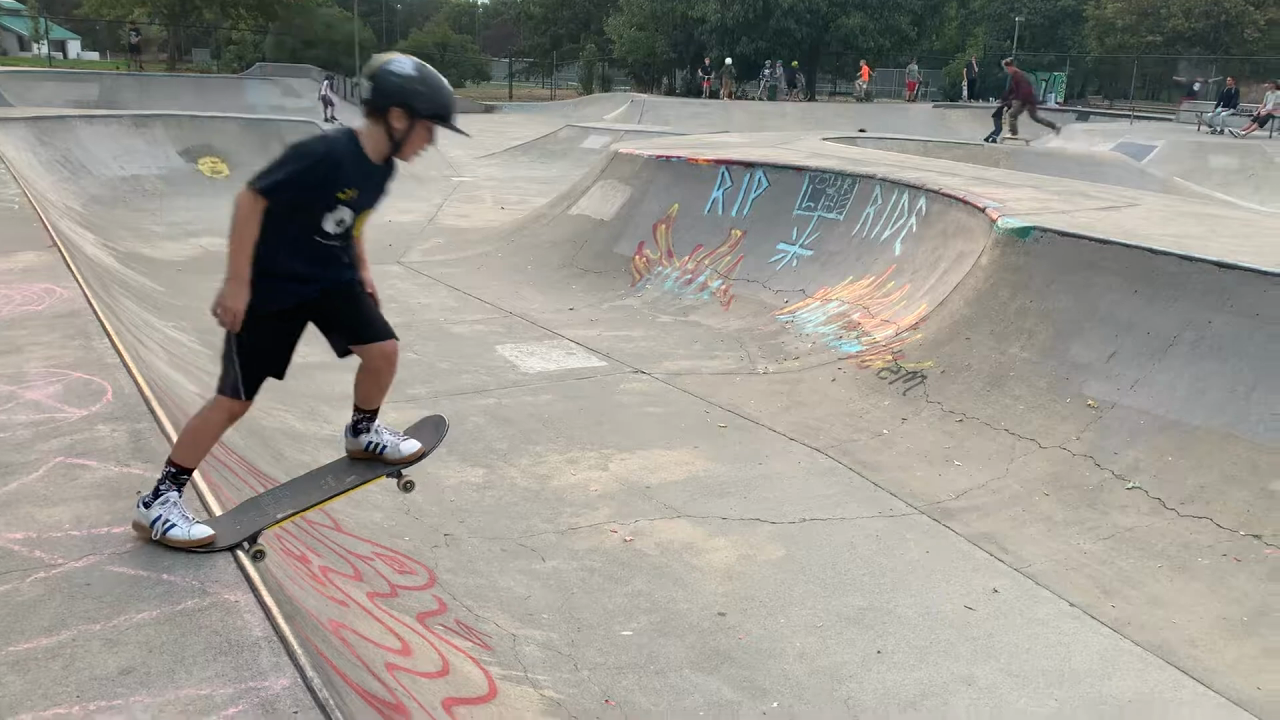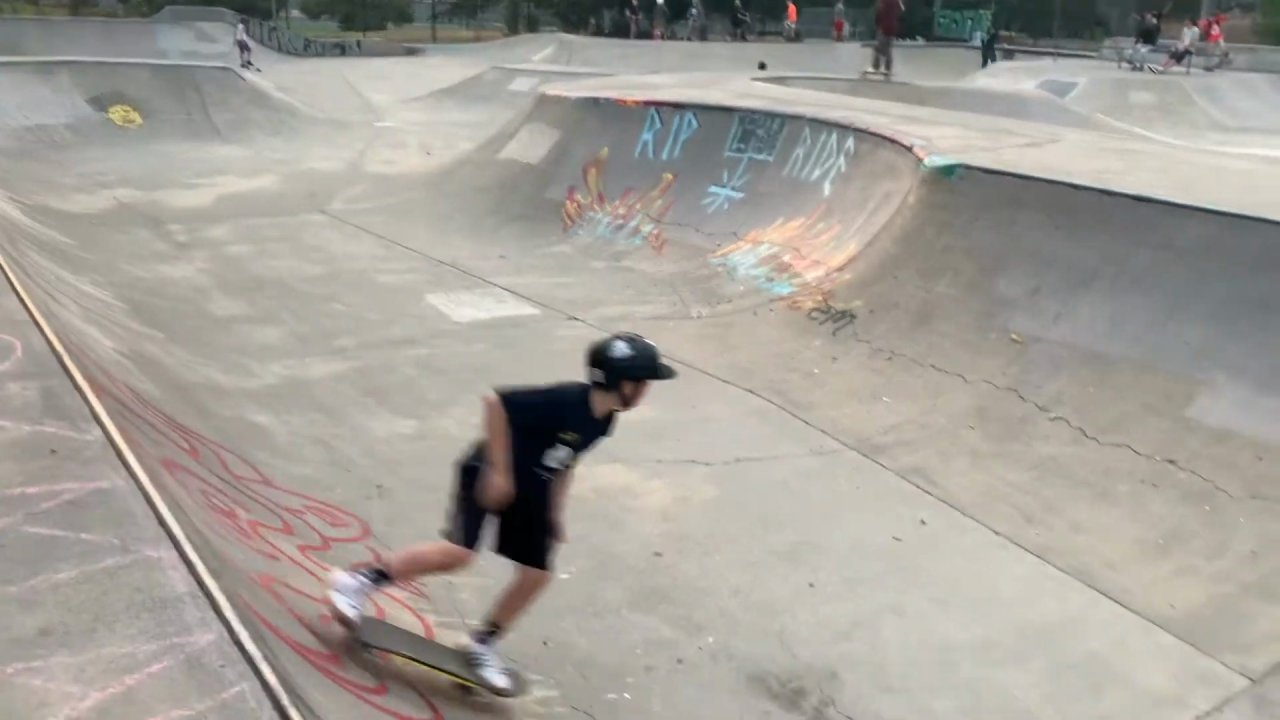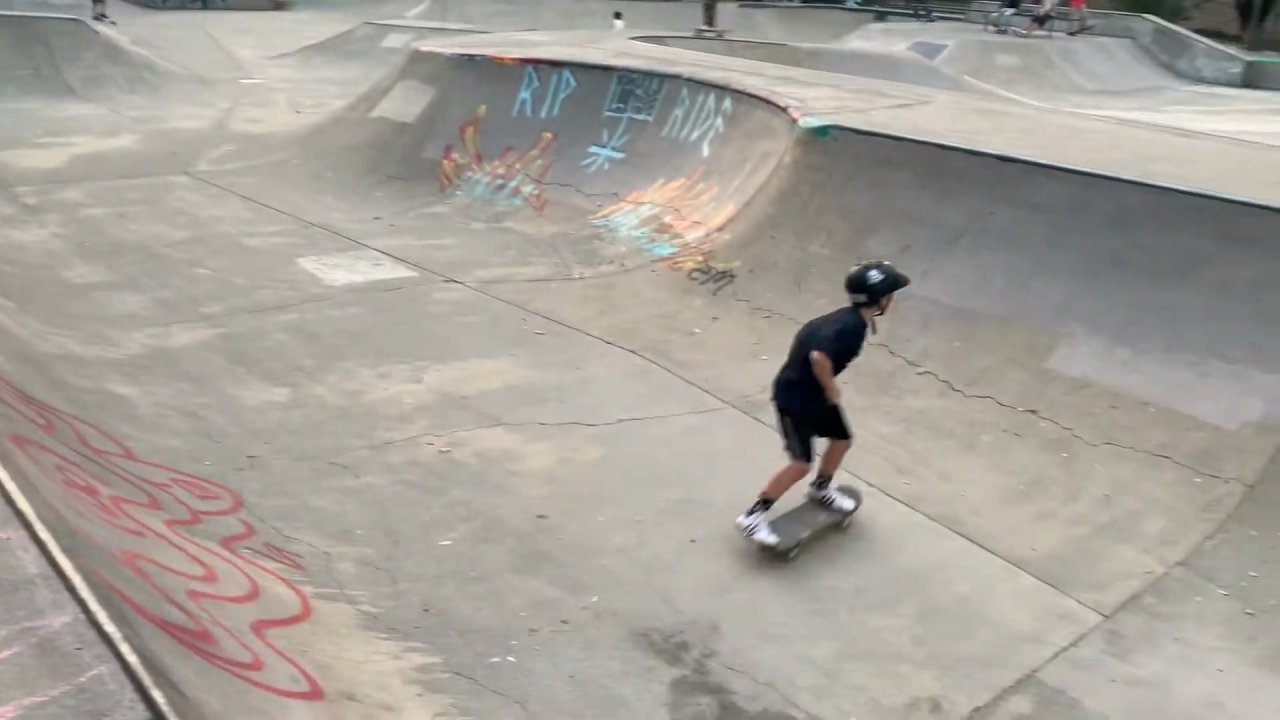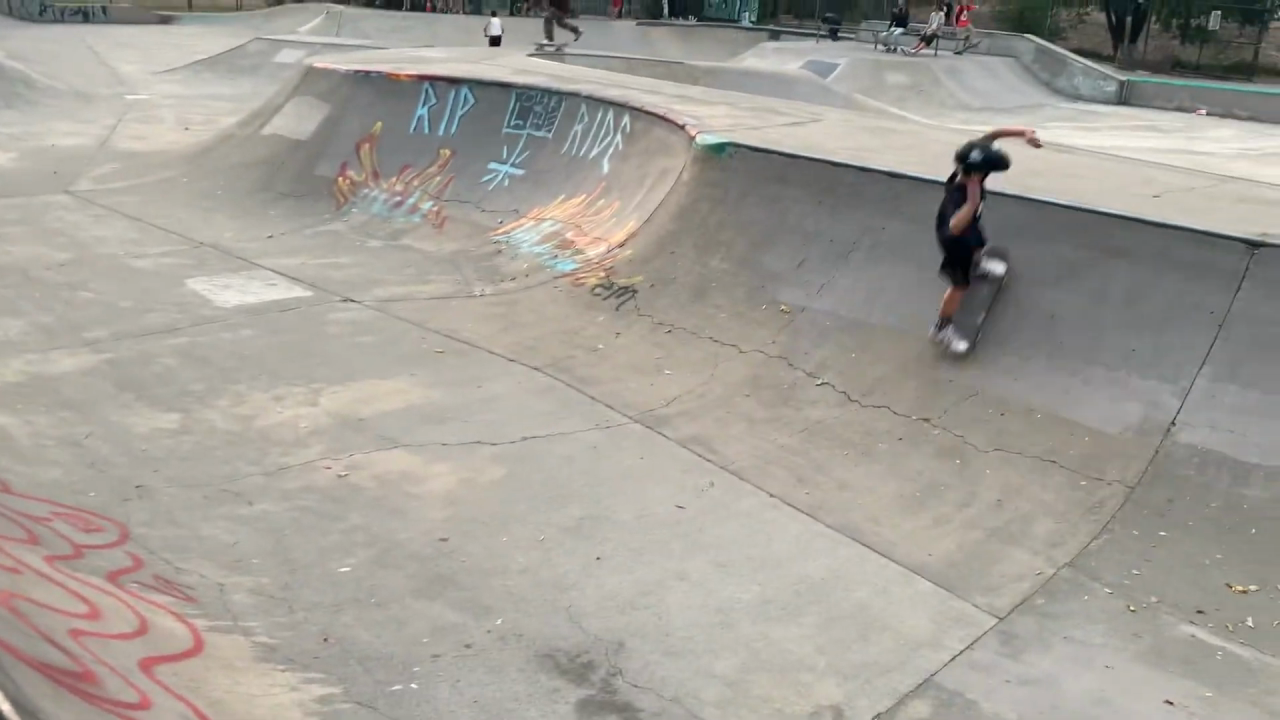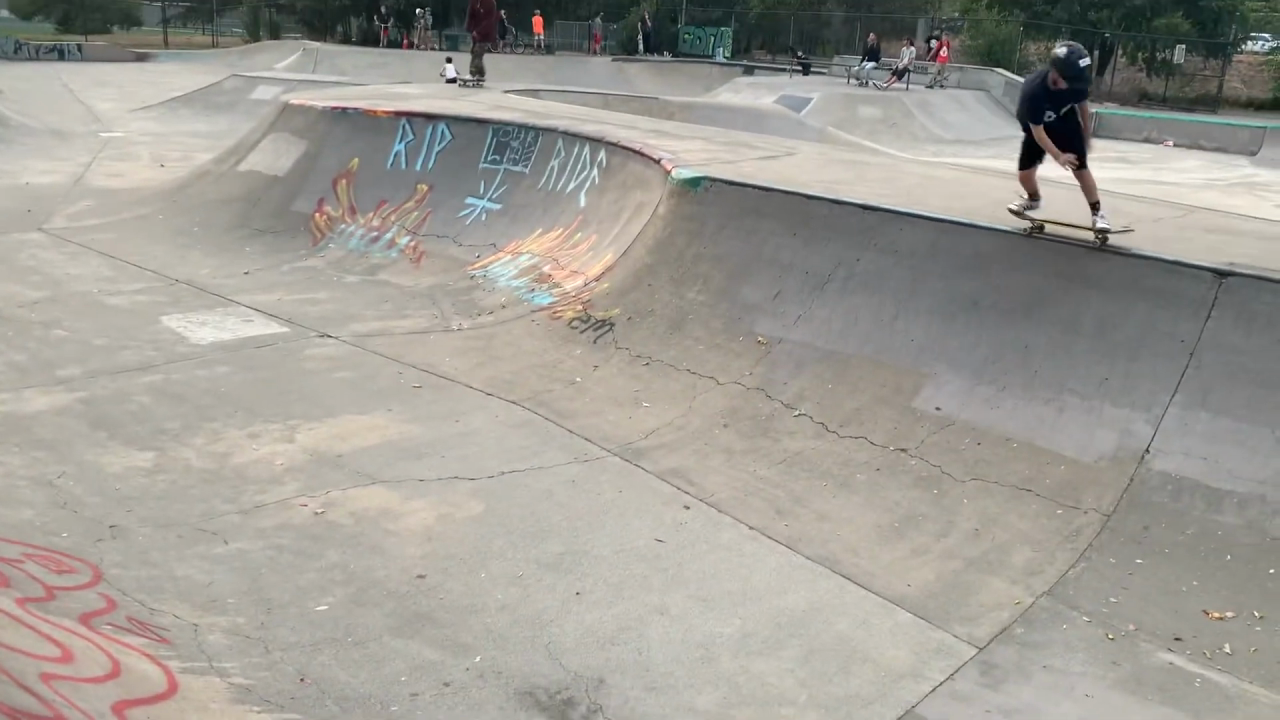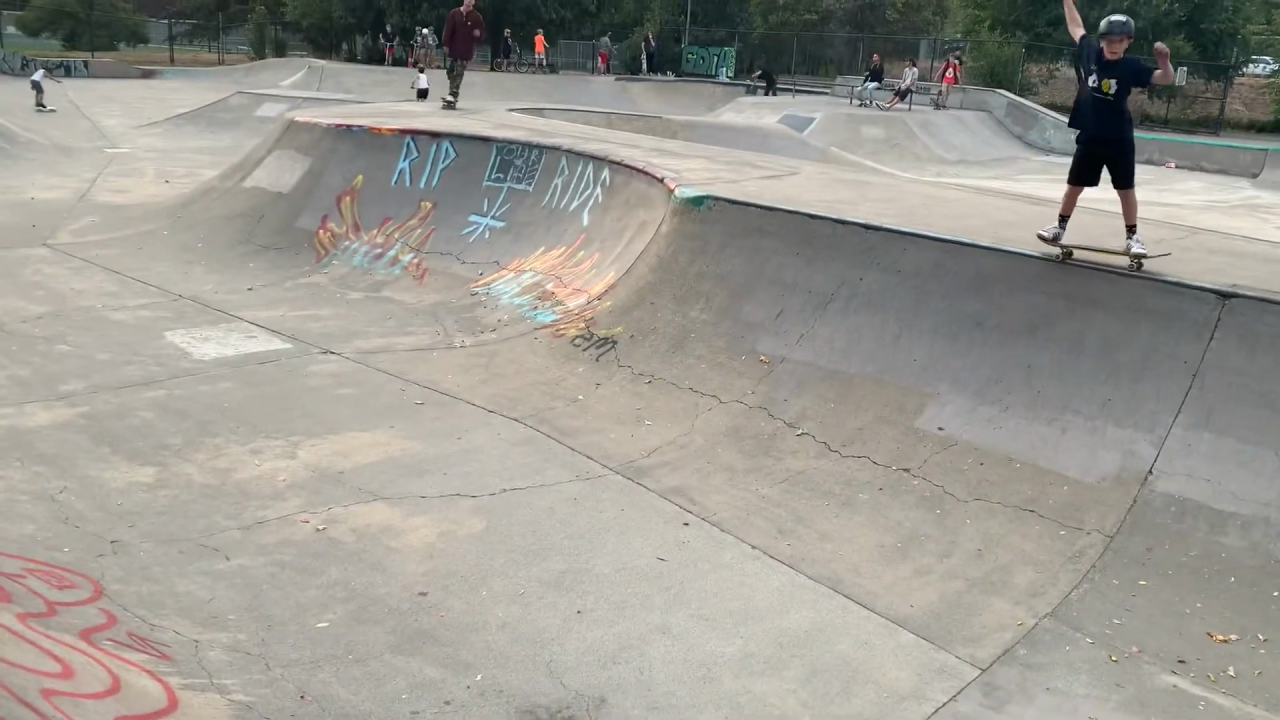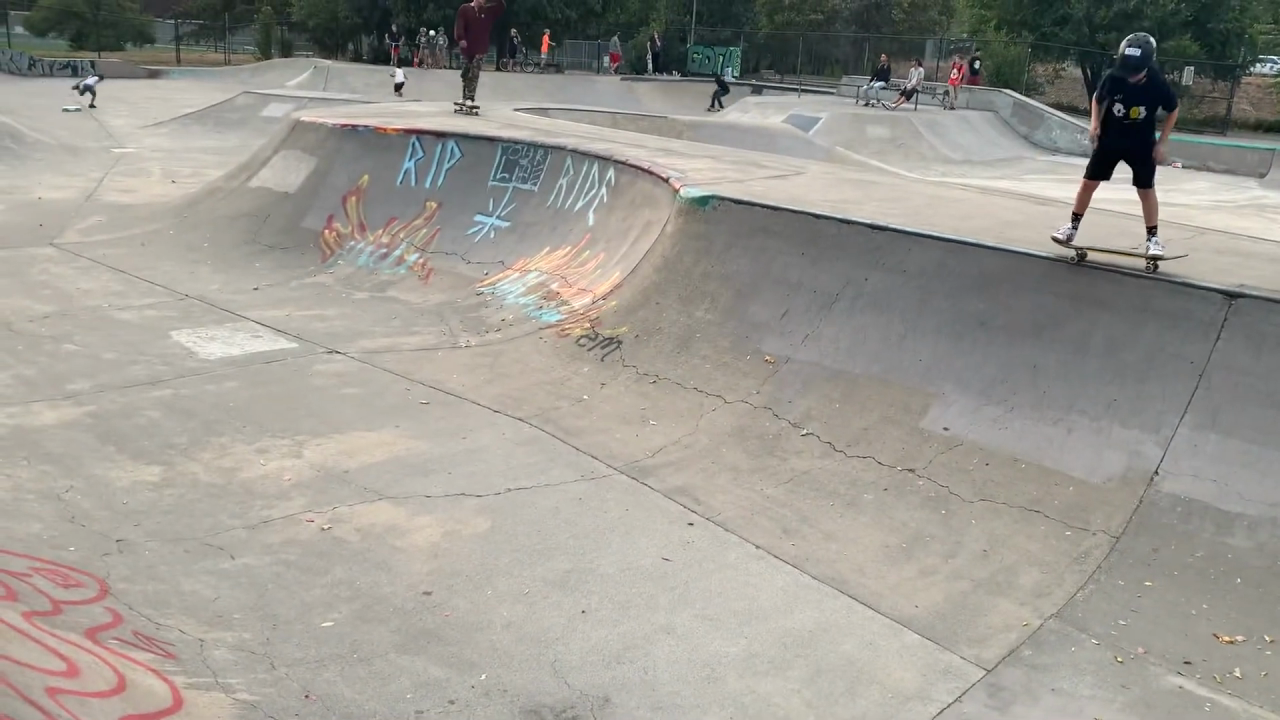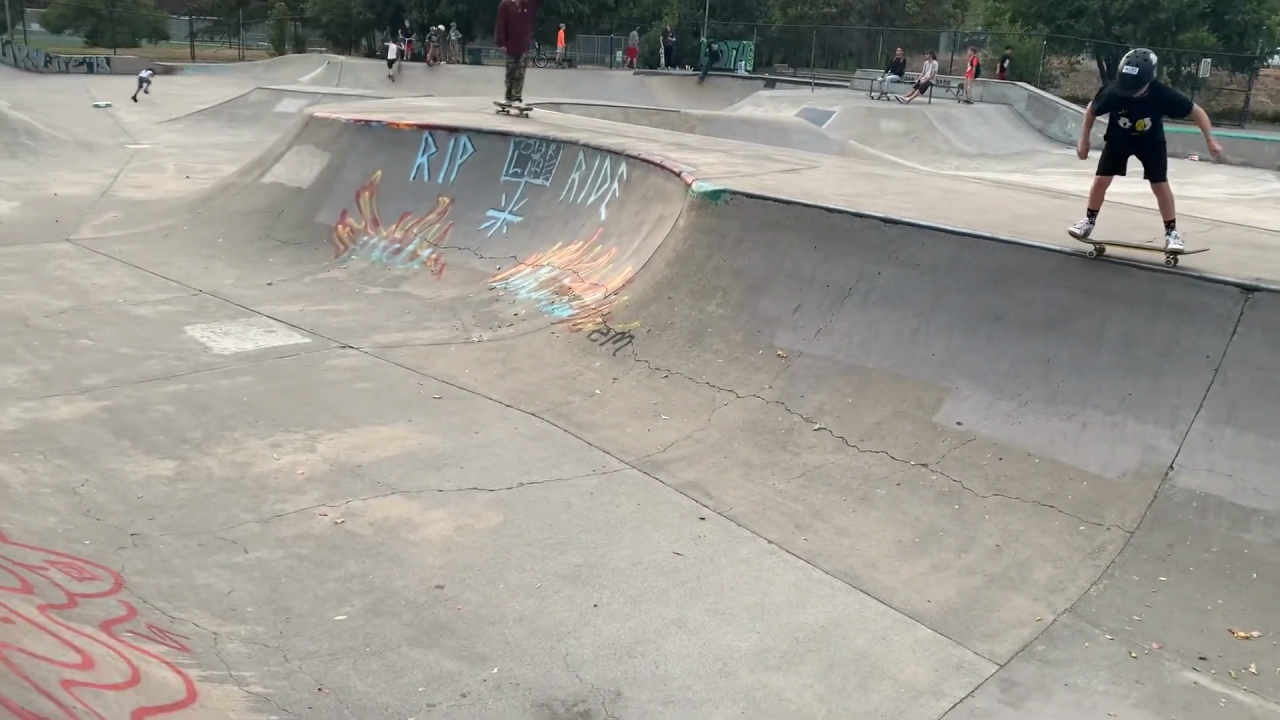
dt=0.5s
person 1, frame 1
left shoulder: (381, 167)
right shoulder: (326, 154)
right elbow: (252, 198)
left wrist: (361, 269)
right wrist: (236, 281)
left hip: (331, 277)
right hip: (271, 287)
left knee: (384, 350)
right knee: (234, 400)
left ankle: (363, 434)
right ankle: (161, 501)
person 1, frame 2
left shoulder: (601, 421)
right shoulder: (563, 400)
right elbow: (496, 403)
left wrist: (556, 509)
right wrist: (499, 471)
left hip: (530, 487)
right hip: (487, 474)
left knee: (536, 574)
right knee: (458, 553)
left ankle: (482, 645)
right ankle: (361, 581)
person 1, frame 3
left shoulder: (846, 318)
right shoulder: (850, 327)
left elbow: (807, 333)
right elbow: (819, 356)
right wrist: (832, 394)
left hip: (811, 389)
right hip: (794, 395)
left knee: (842, 440)
right knee: (801, 464)
left ankle: (820, 488)
right ankle: (754, 515)
person 1, frame 4
left shoulder: (967, 171)
right shoulder: (957, 196)
left elbow: (990, 137)
right elbow: (954, 228)
left wrist: (1023, 132)
right wrist: (972, 203)
left hip: (970, 231)
right hip: (957, 241)
left knee: (979, 247)
right knee: (960, 287)
left ankle: (976, 263)
right ankle: (943, 327)
person 1, frame 5
left shoulder: (1076, 82)
right shoulder: (1034, 91)
left elbow: (1083, 106)
right elbow: (1037, 130)
left wrist: (1086, 134)
right wrist: (1057, 155)
left hip: (1067, 125)
right hip: (1039, 129)
left knee: (1081, 170)
right knee: (1025, 171)
left ankle: (1097, 213)
right ankle: (1033, 199)
person 1, frame 6
left shoulder: (1132, 66)
right shoulder: (1090, 53)
left elbow: (1166, 79)
right elbow: (1076, 26)
left wrist: (1164, 60)
left hip: (1119, 140)
right hip: (1089, 138)
left knee: (1126, 190)
right knee: (1073, 187)
left ankle: (1132, 236)
right ankle: (1060, 228)
person 1, frame 7
left shoulder: (1158, 84)
right shoulder: (1112, 77)
left elbow: (1173, 111)
right elbow: (1098, 100)
left wrist: (1162, 142)
right wrist: (1095, 125)
left hip: (1142, 144)
right hip: (1109, 140)
left knee: (1146, 189)
right knee: (1088, 182)
left ankle: (1152, 238)
right ankle: (1073, 227)
person 1, frame 8
left shoulder: (1163, 94)
right shoulder: (1112, 92)
left elbow: (1195, 112)
right elbow: (1092, 109)
left wrist: (1210, 140)
right wrist: (1084, 140)
left hip: (1151, 142)
right hip: (1117, 140)
left knee: (1159, 184)
right knee: (1101, 179)
left ankle: (1171, 232)
right ankle: (1089, 221)
